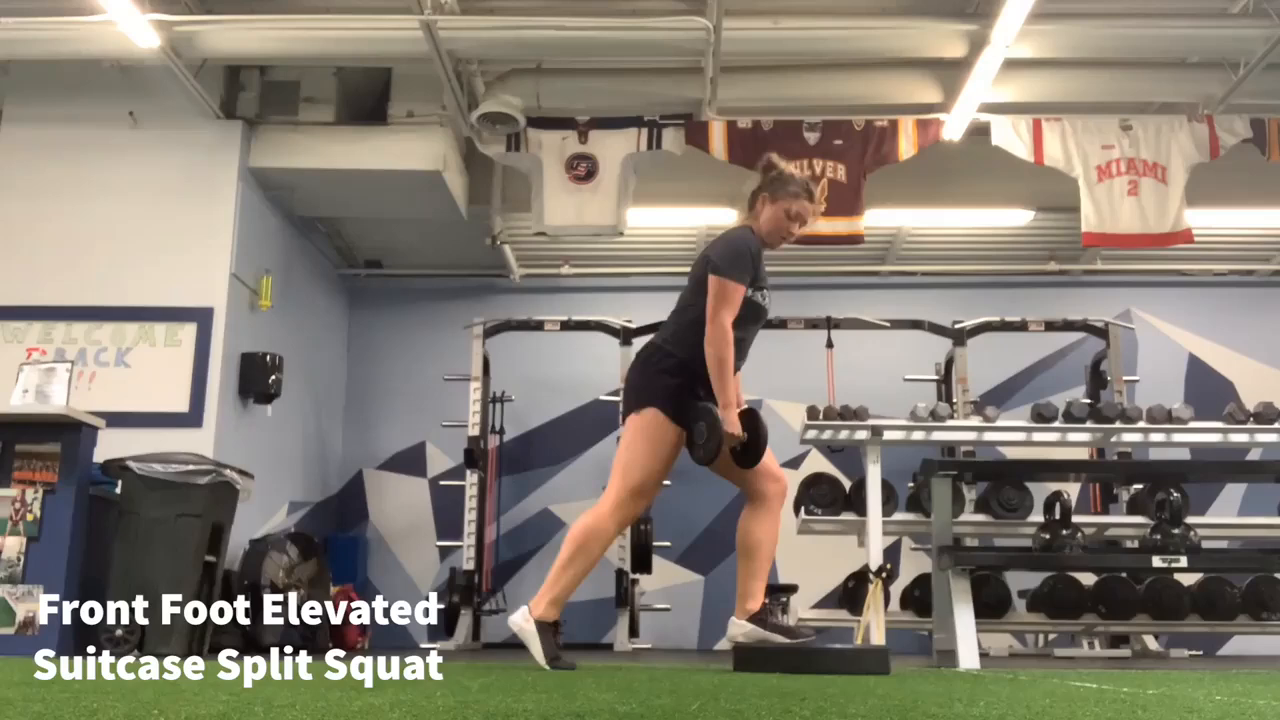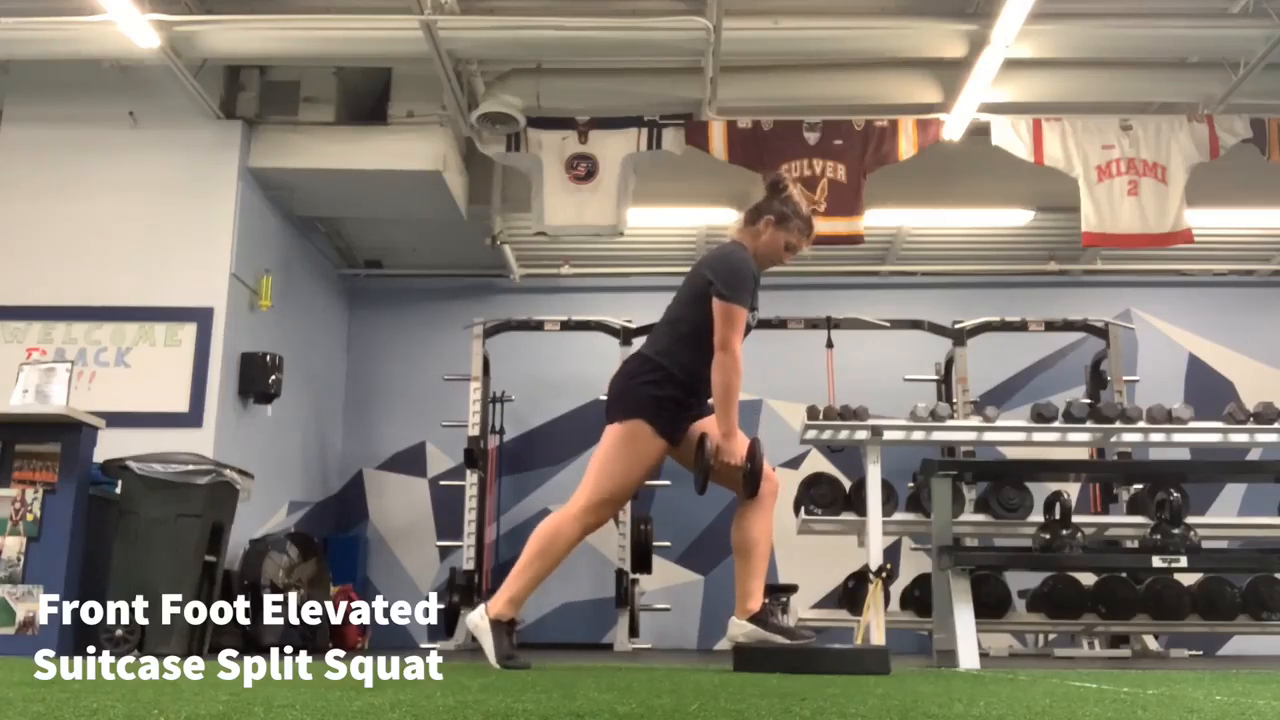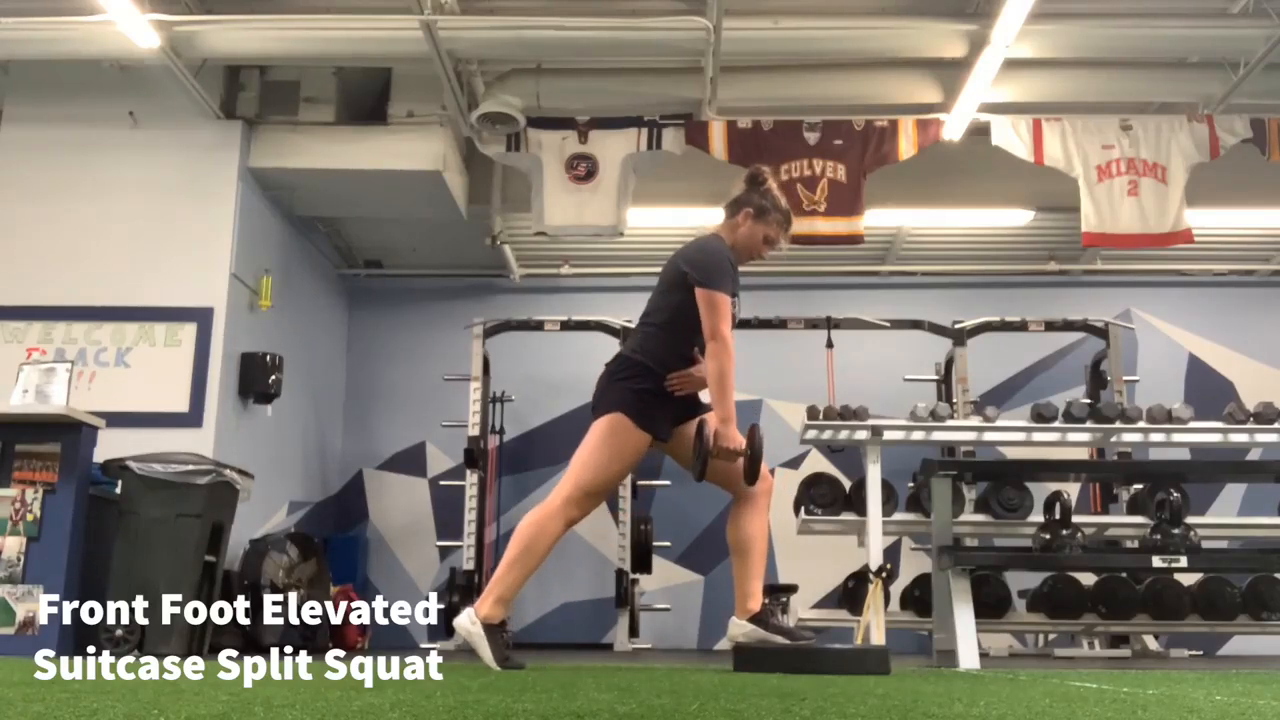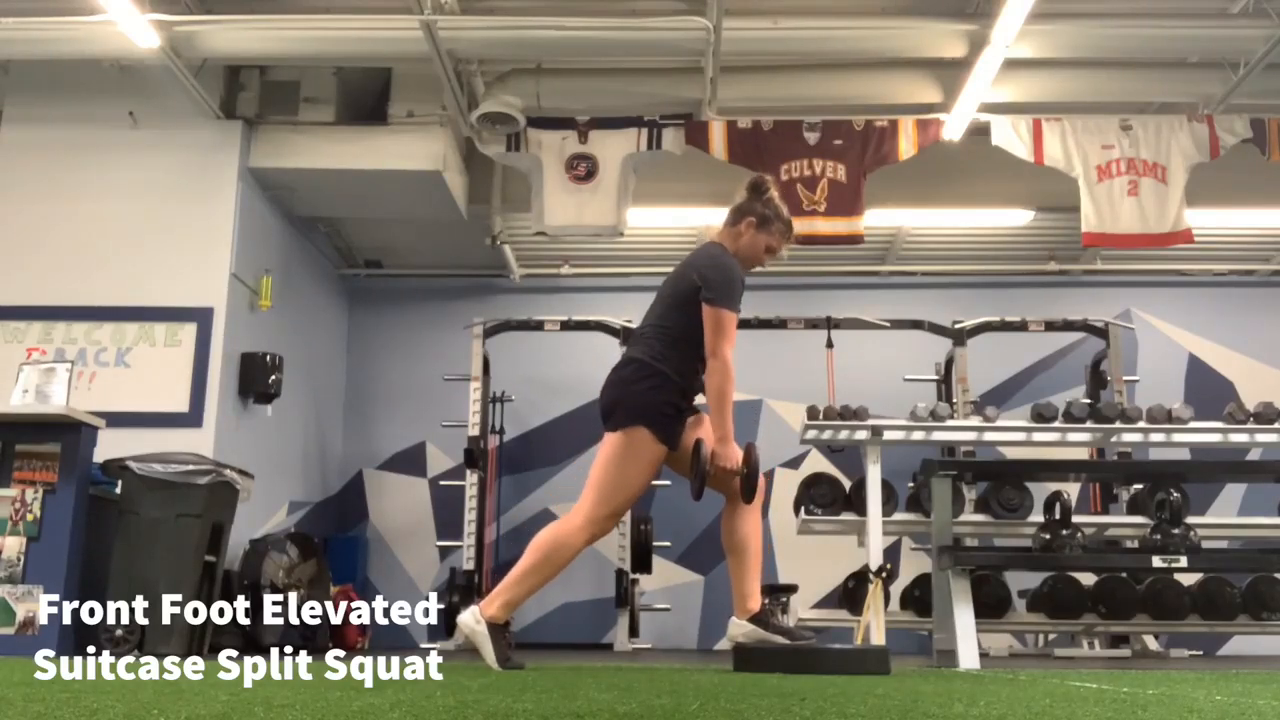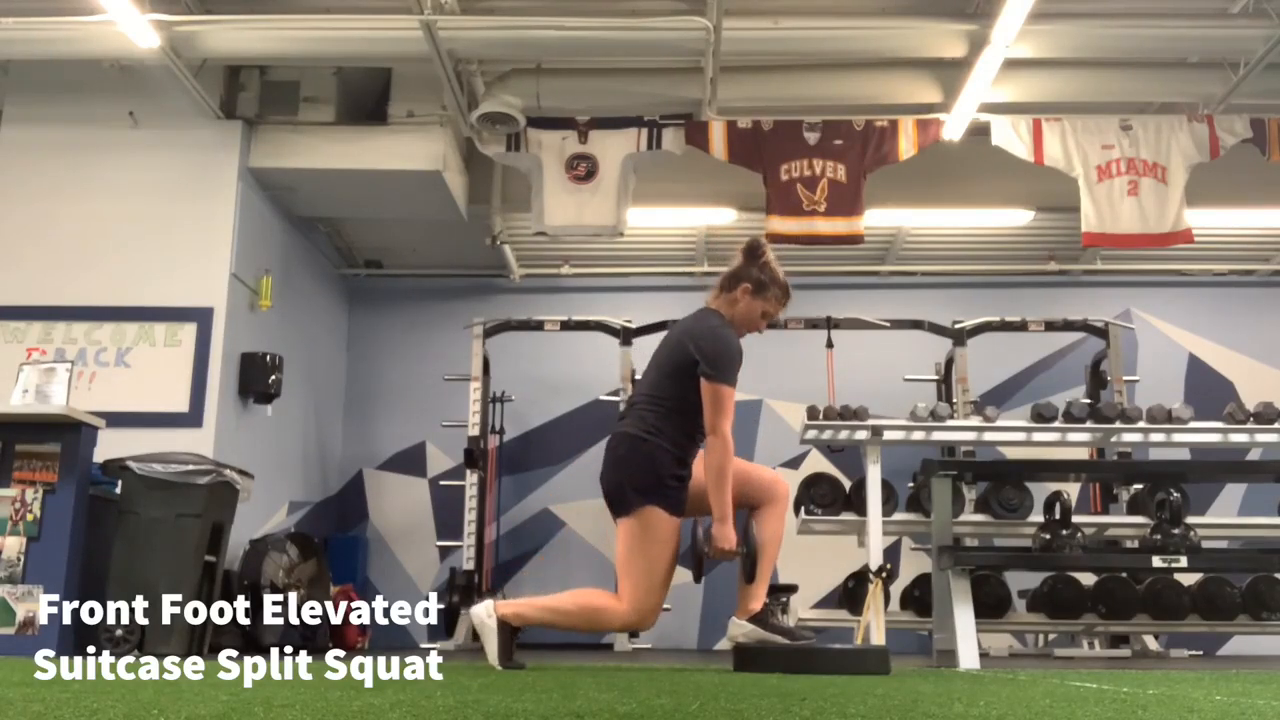
dt=1s
person 1, frame 1
left shoulder: (753, 259)
right shoulder: (738, 246)
right elbow: (717, 327)
left wrist: (731, 406)
right wrist: (729, 409)
left hip: (695, 392)
right hip: (664, 383)
left knee: (769, 484)
right knee: (623, 503)
left ankle: (749, 616)
right ankle: (540, 616)
person 1, frame 2
left shoulder: (731, 264)
right shoulder: (737, 264)
right elbow: (726, 351)
left wrist: (722, 431)
right wrist: (728, 434)
left hip: (679, 399)
right hip: (650, 392)
left knee: (761, 485)
right knee: (591, 507)
left ankle: (749, 615)
right ankle: (496, 614)
person 1, frame 3
left shoulder: (717, 263)
right shoulder: (712, 256)
right elbow: (718, 339)
left wrist: (704, 373)
right wrist: (728, 422)
left hip: (672, 397)
right hip: (635, 390)
left knee: (755, 485)
right knee: (571, 502)
left ankle: (750, 616)
right ankle: (484, 616)
person 1, frame 4
left shoulder: (707, 261)
right shoulder: (724, 270)
right elbow: (720, 357)
left wrist: (710, 389)
right wrist: (723, 439)
left hip: (663, 399)
right hip: (644, 397)
right knee: (593, 519)
left ankle: (749, 615)
right ankle: (488, 615)
person 1, frame 5
left shoulder: (700, 326)
right shoulder: (721, 341)
right elbow: (718, 435)
right wrist: (723, 521)
left hip: (656, 462)
right hip: (646, 468)
left knee: (773, 491)
right knee: (636, 613)
left ankle: (751, 615)
right ankle: (503, 614)
